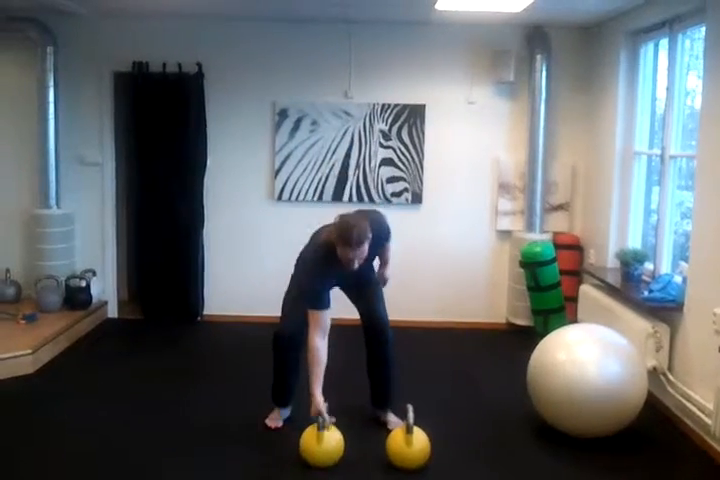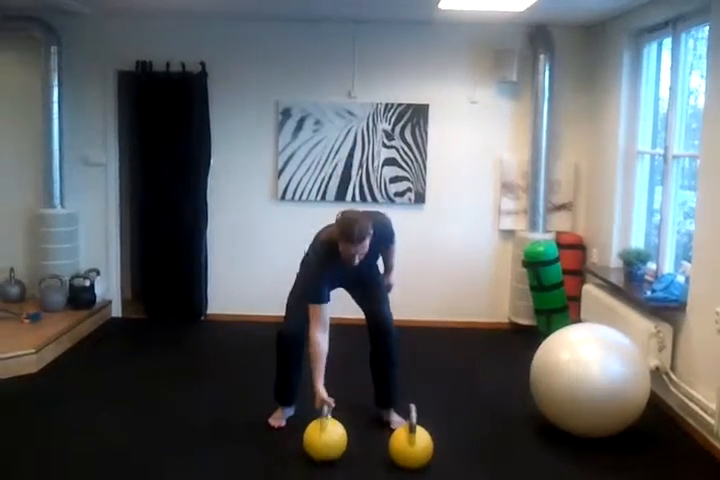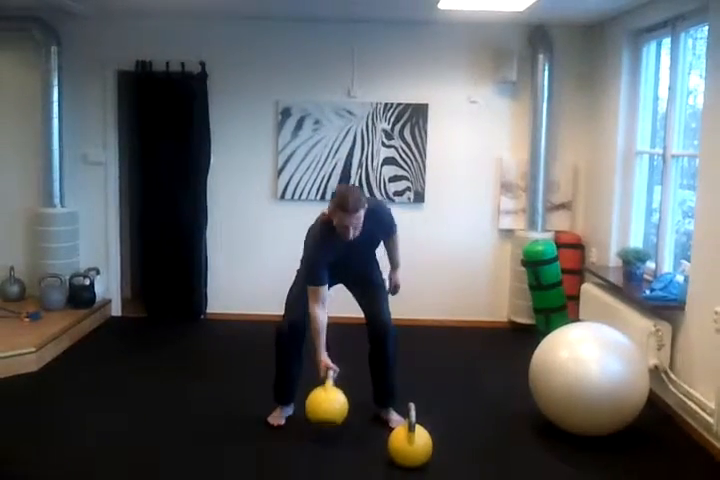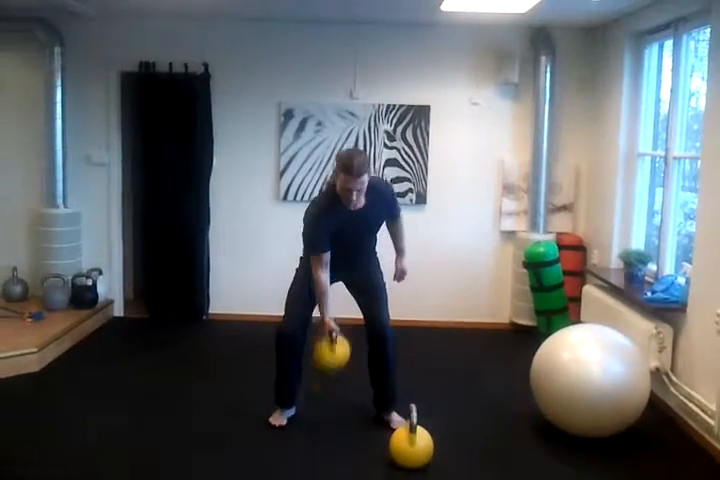
dt=0.2s
person 1, frame 1
left shoulder: (376, 224)
right shoulder: (317, 259)
right elbow: (318, 336)
left wrist: (384, 267)
right wrist: (316, 395)
right hip: (310, 274)
left knee: (379, 327)
right knee: (287, 332)
left ankle: (383, 407)
right ankle: (281, 404)
person 1, frame 2
left shoulder: (381, 225)
right shoulder: (320, 256)
right elbow: (319, 330)
left wrist: (389, 273)
right wrist: (318, 386)
left hip: (366, 273)
right hip: (317, 274)
left knee: (384, 328)
right knee: (290, 332)
left ankle: (386, 407)
right ankle: (285, 404)
person 1, frame 3
left shoulder: (379, 212)
right shoulder: (318, 238)
left elbow: (391, 235)
right elbow: (318, 306)
left wrist: (395, 270)
right wrist: (321, 355)
left hip: (364, 267)
right hip: (320, 269)
left knee: (383, 327)
right knee: (289, 328)
left ankle: (385, 406)
right ankle: (284, 402)
person 1, frame 4
left shoulder: (383, 191)
right shoulder: (319, 210)
left elbow: (395, 220)
right elbow: (320, 269)
left wrist: (401, 255)
right wrist: (325, 316)
left hip: (363, 262)
right hip: (320, 259)
left knee: (381, 329)
right knee: (290, 330)
left ankle: (386, 408)
right ankle: (285, 404)
